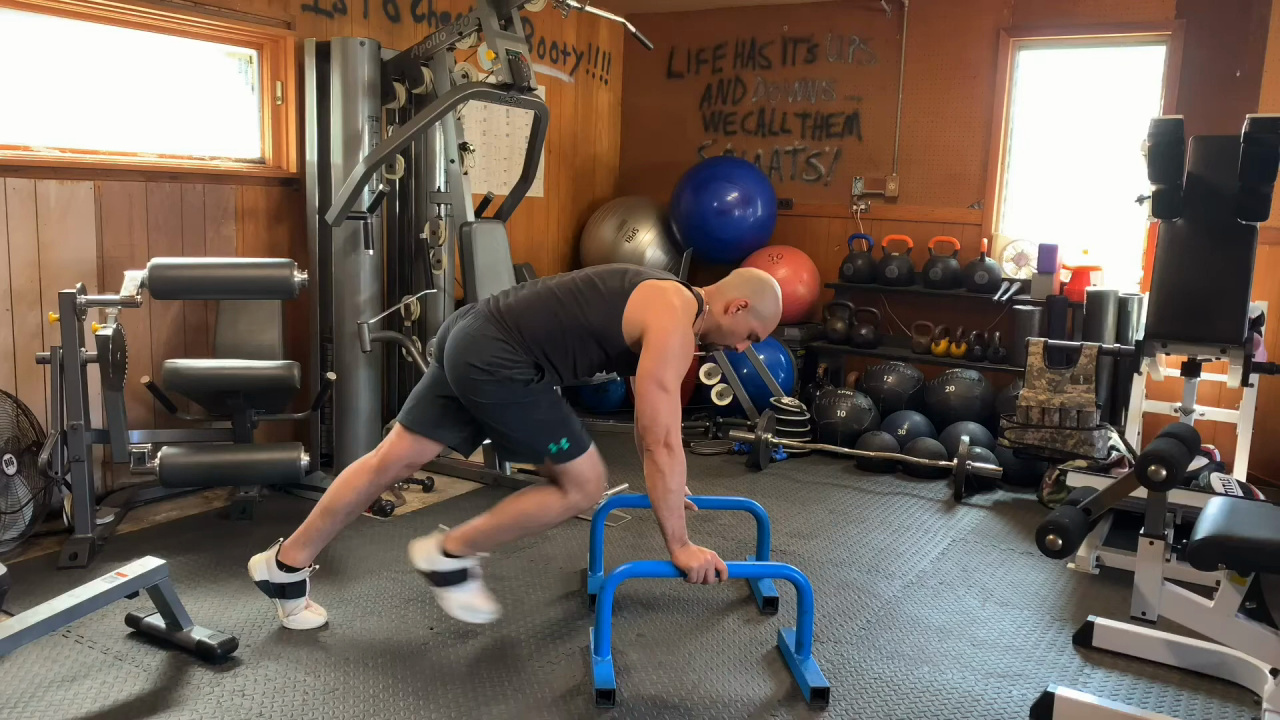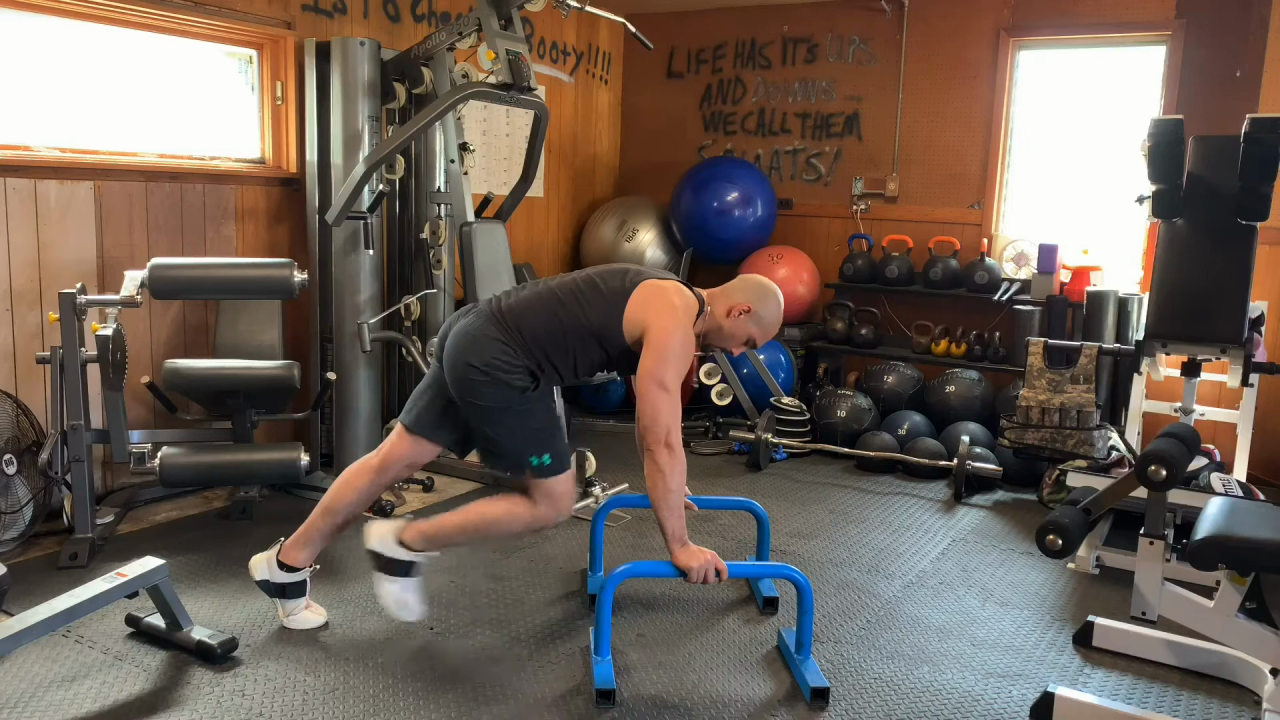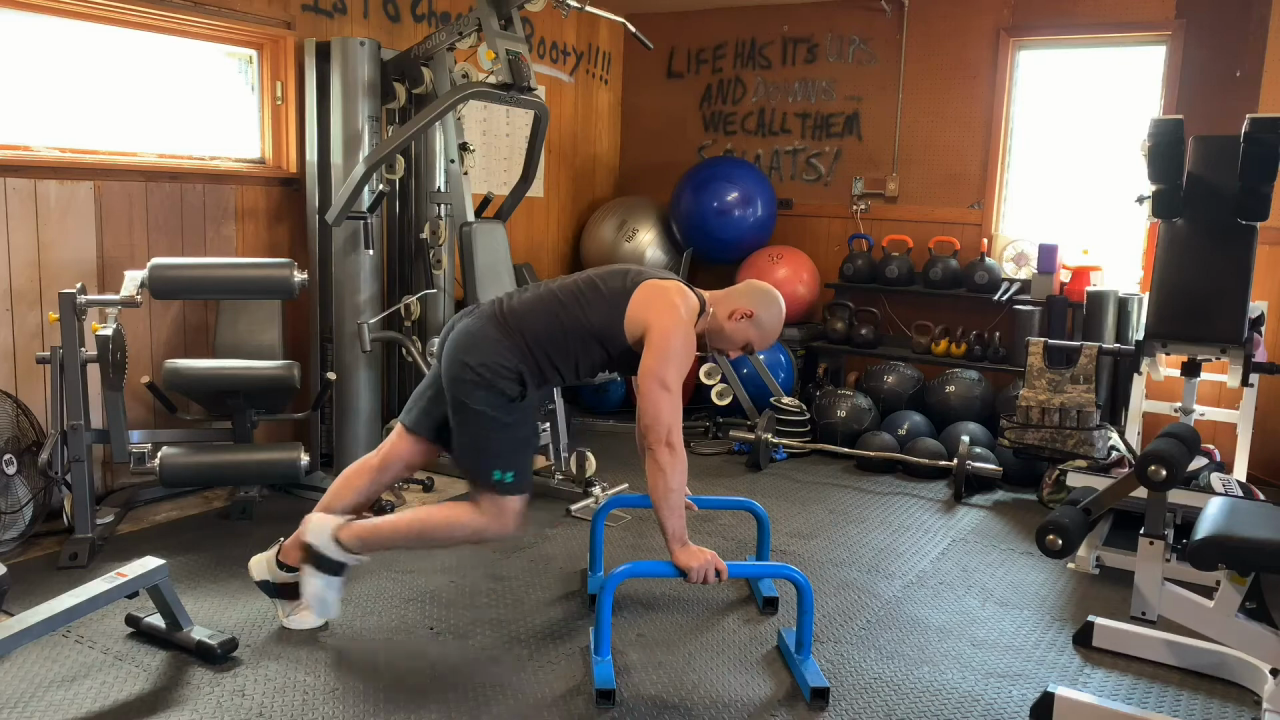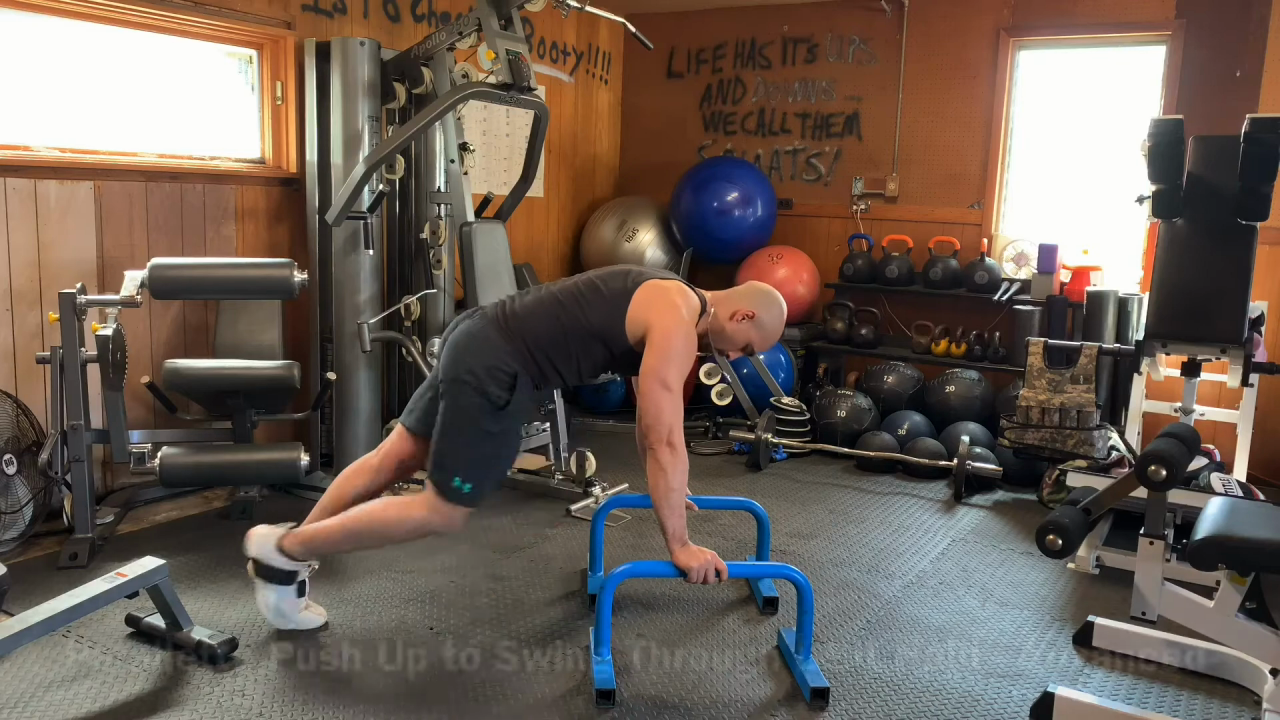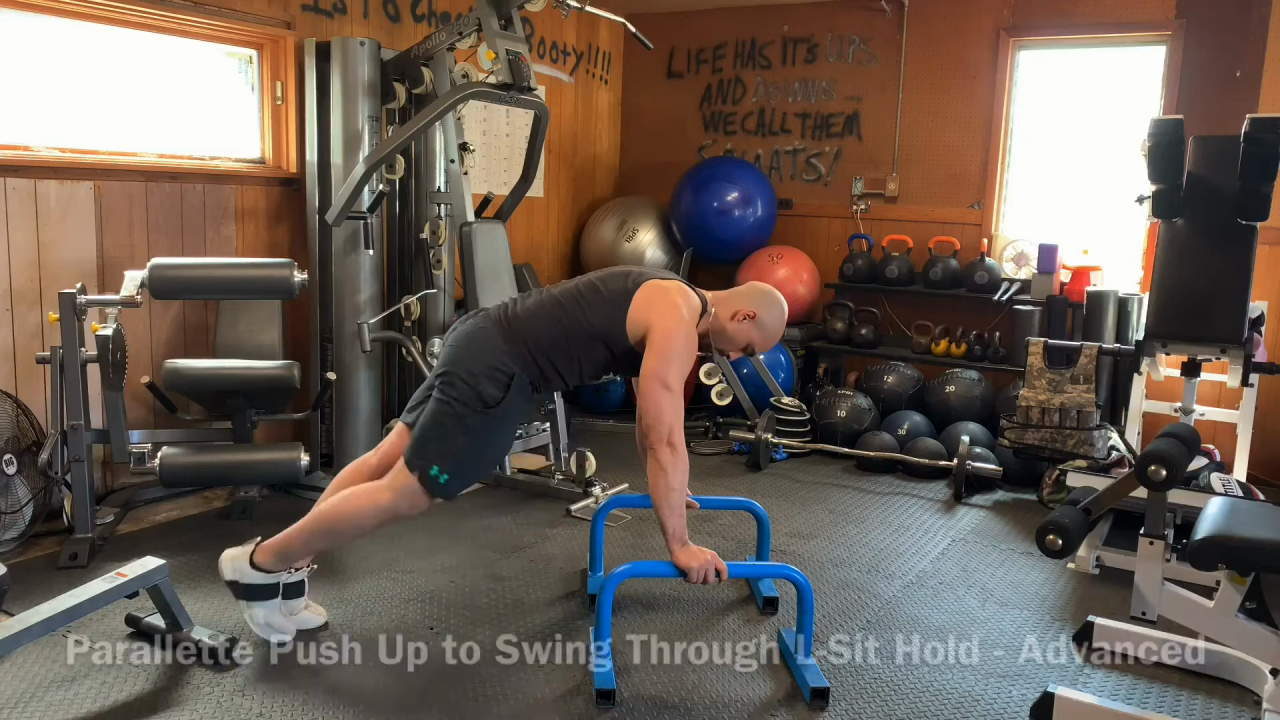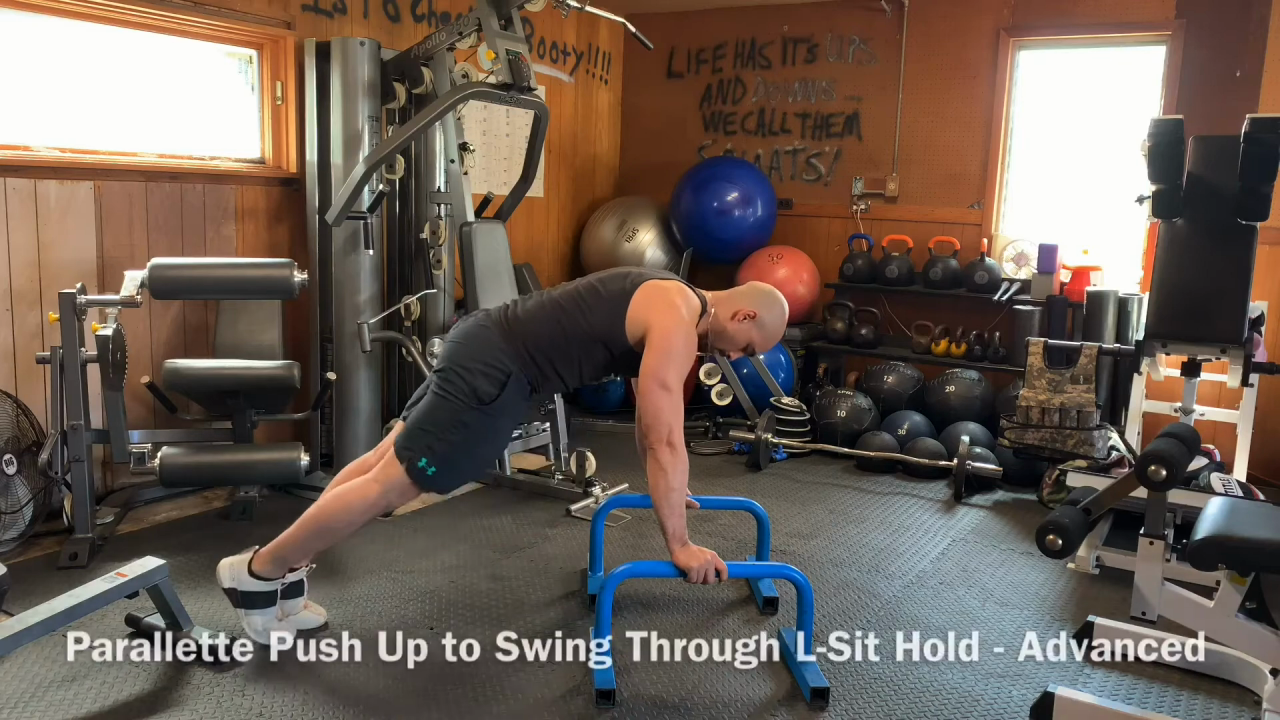
dt=0.1s
person 1, frame 1
left shoulder: (664, 295)
right shoulder: (674, 323)
left elbow: (650, 418)
right elbow: (662, 442)
left wrist: (662, 484)
right wrist: (680, 544)
left hip: (473, 332)
right hip: (496, 360)
left knee: (394, 458)
right knee: (585, 486)
left ankle: (284, 565)
right ankle: (451, 555)
person 1, frame 2
left shoulder: (666, 295)
right shoulder: (674, 323)
left elbow: (650, 416)
right elbow: (663, 441)
left wrist: (663, 484)
right wrist: (680, 544)
left hip: (474, 332)
right hip: (496, 360)
left knee: (395, 458)
right knee: (552, 503)
left ankle: (286, 565)
right ankle: (402, 545)
person 1, frame 3
left shoulder: (667, 299)
right shoulder: (677, 322)
left elbow: (650, 416)
right elbow: (664, 440)
left wrist: (663, 486)
right wrist: (679, 544)
left hip: (478, 334)
right hip: (496, 364)
left knee: (393, 459)
right knee: (496, 518)
left ankle: (289, 564)
right ankle: (336, 543)
person 1, frame 4
left shoulder: (668, 300)
right shoulder: (678, 322)
left elbow: (650, 417)
right elbow: (665, 440)
left wrist: (663, 486)
right wrist: (680, 544)
left hip: (478, 337)
right hip: (495, 367)
left knee: (392, 460)
right knee: (442, 510)
left ankle: (290, 566)
right ankle: (282, 552)
person 1, frame 5
left shoulder: (670, 300)
right shoulder: (679, 323)
left elbow: (651, 417)
right elbow: (666, 442)
left wrist: (665, 489)
right wrist: (680, 546)
left hip: (482, 341)
right hip: (495, 371)
left knee: (389, 460)
right knee: (402, 494)
left ankle: (288, 569)
right ankle: (258, 565)
person 1, frame 6
left shoulder: (671, 300)
right shoulder: (678, 323)
left elbow: (651, 416)
right elbow: (665, 442)
left wrist: (666, 489)
right wrist: (680, 546)
left hip: (483, 341)
right hip: (493, 370)
left knee: (388, 458)
right knee: (391, 485)
left ankle: (287, 572)
right ankle: (256, 573)
